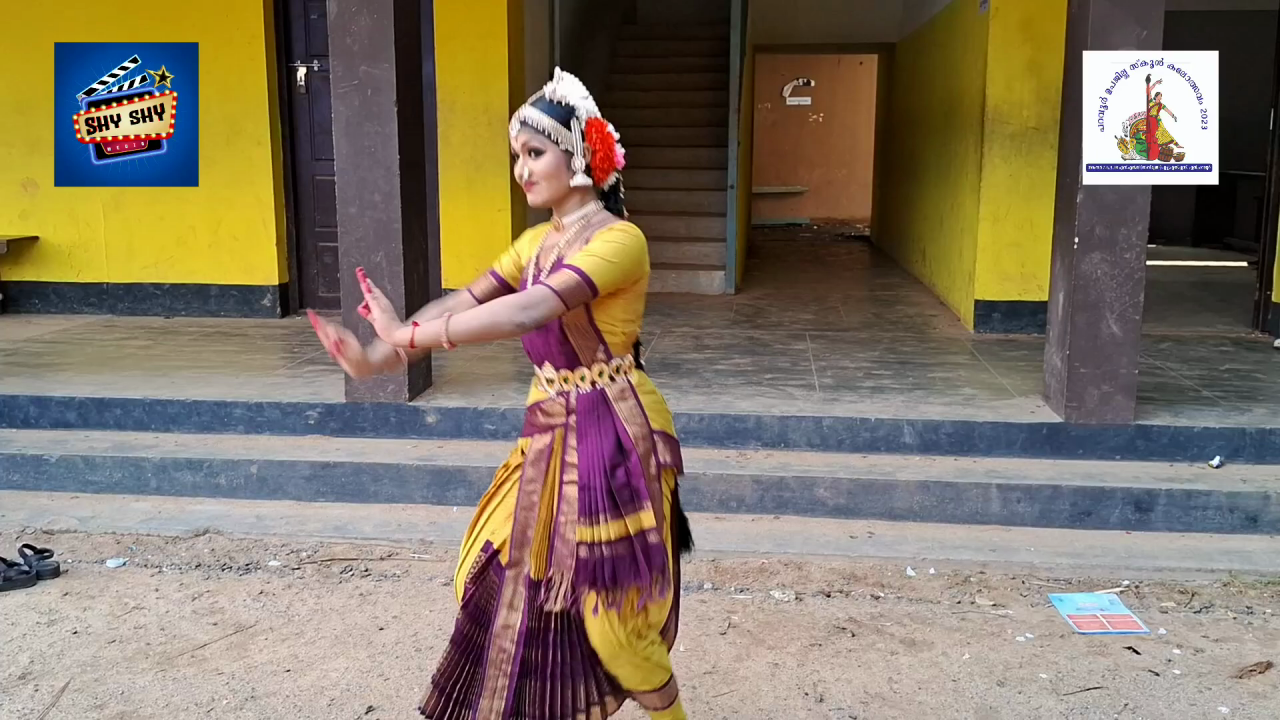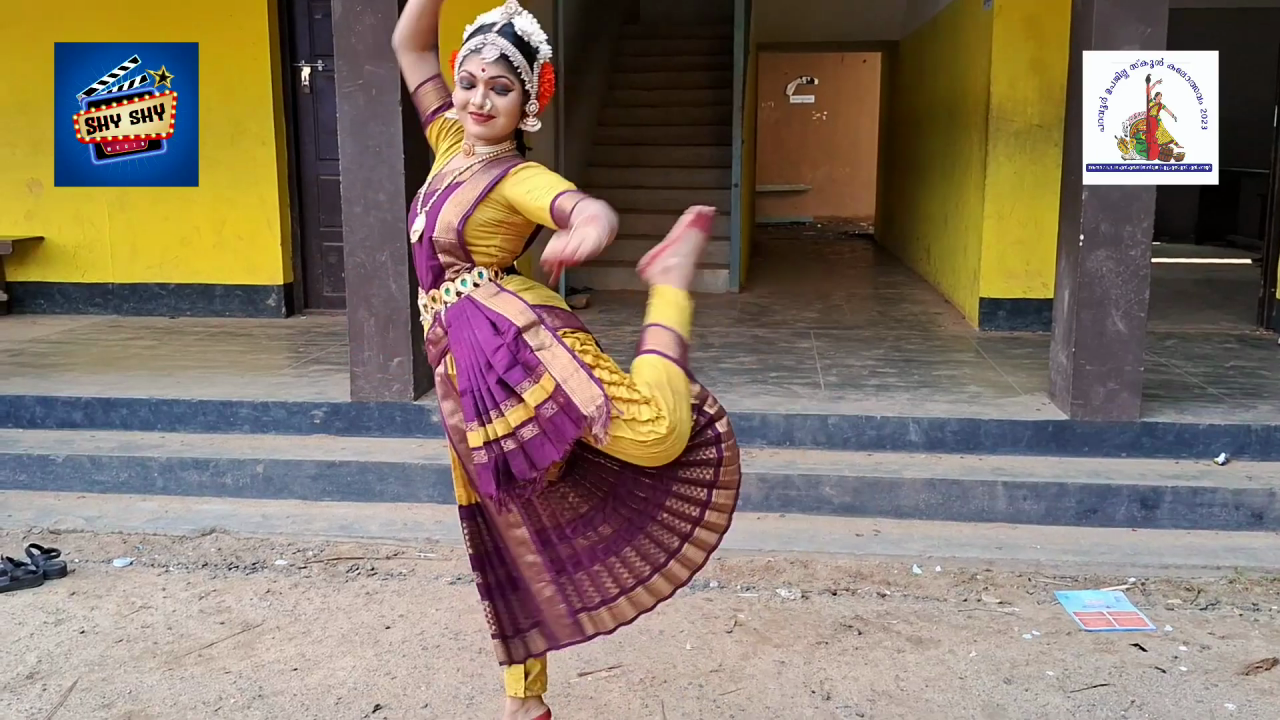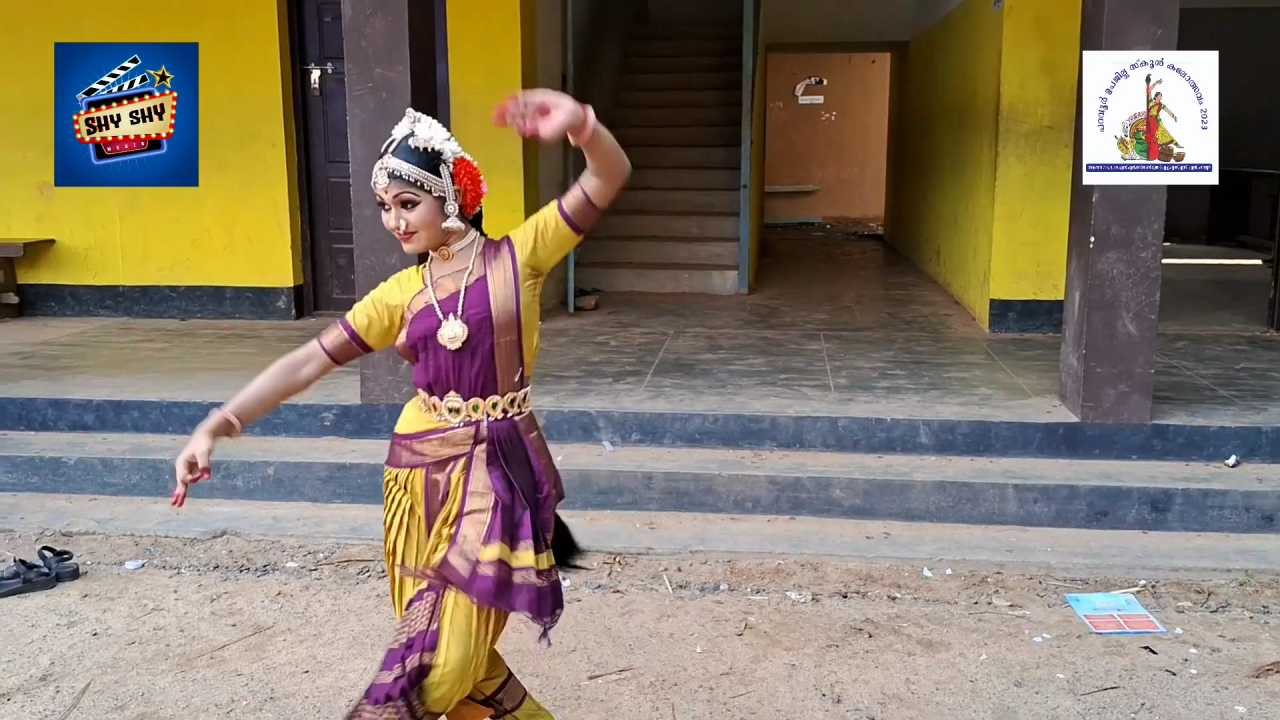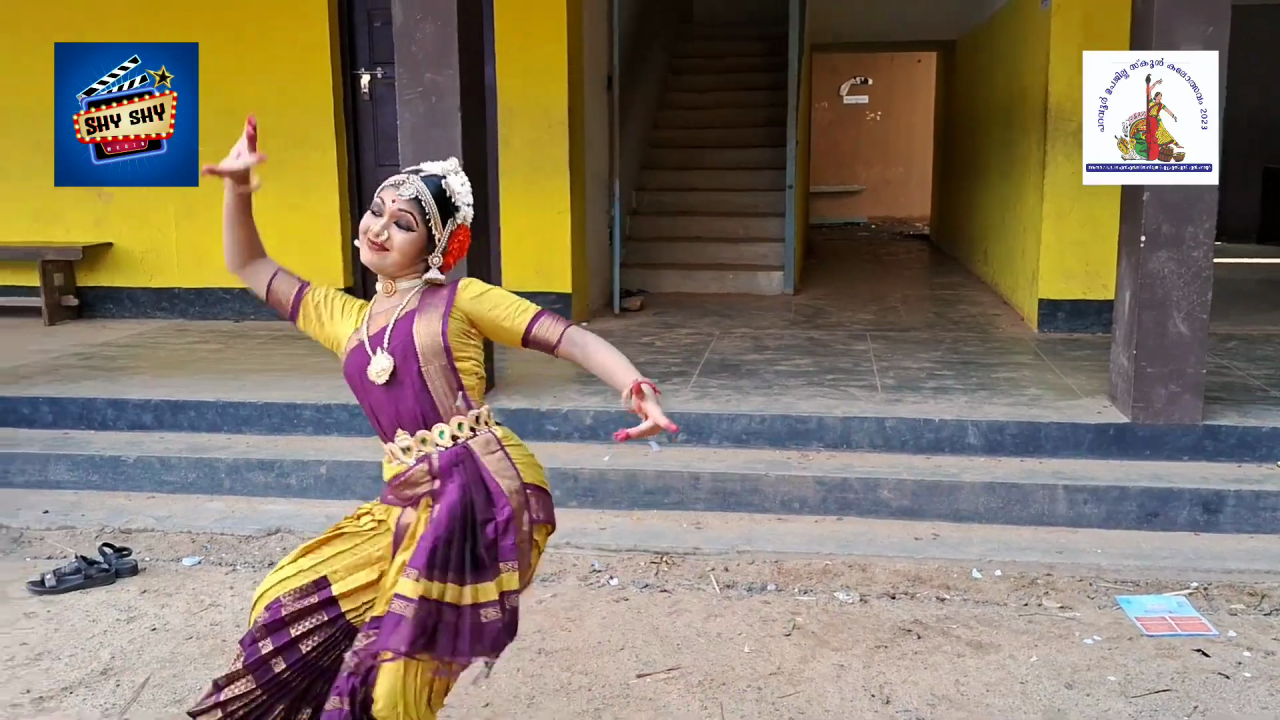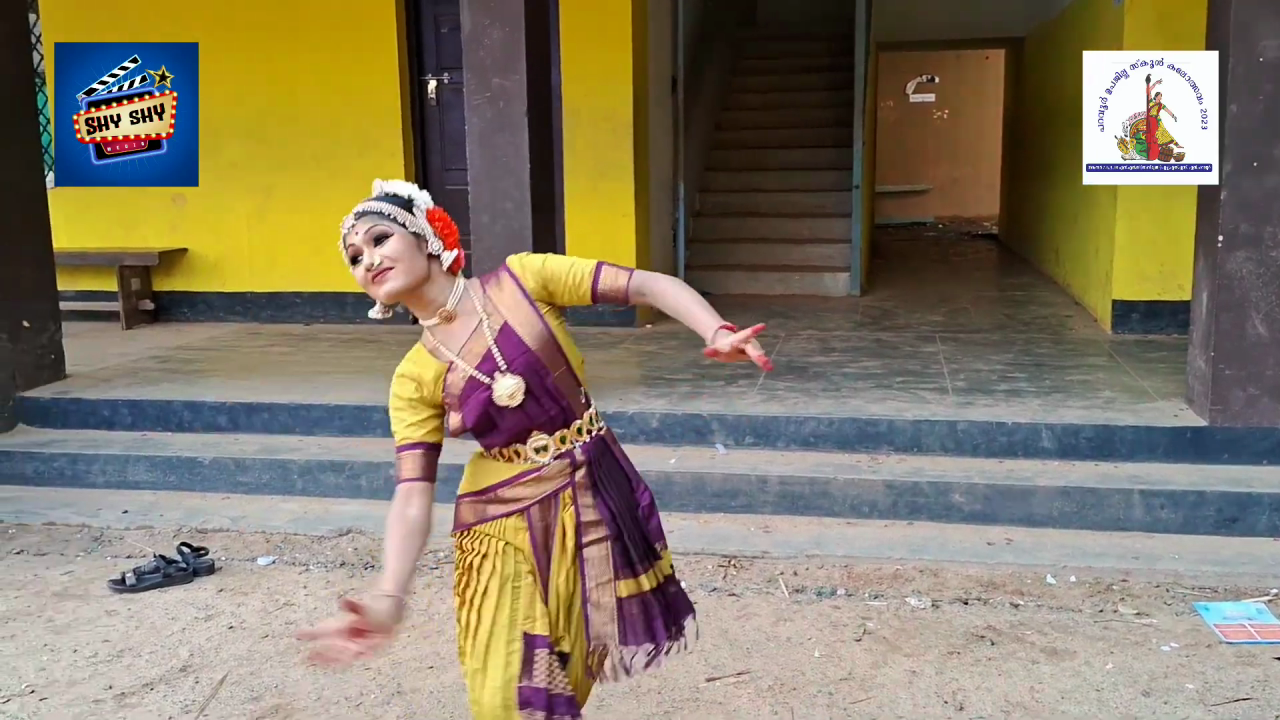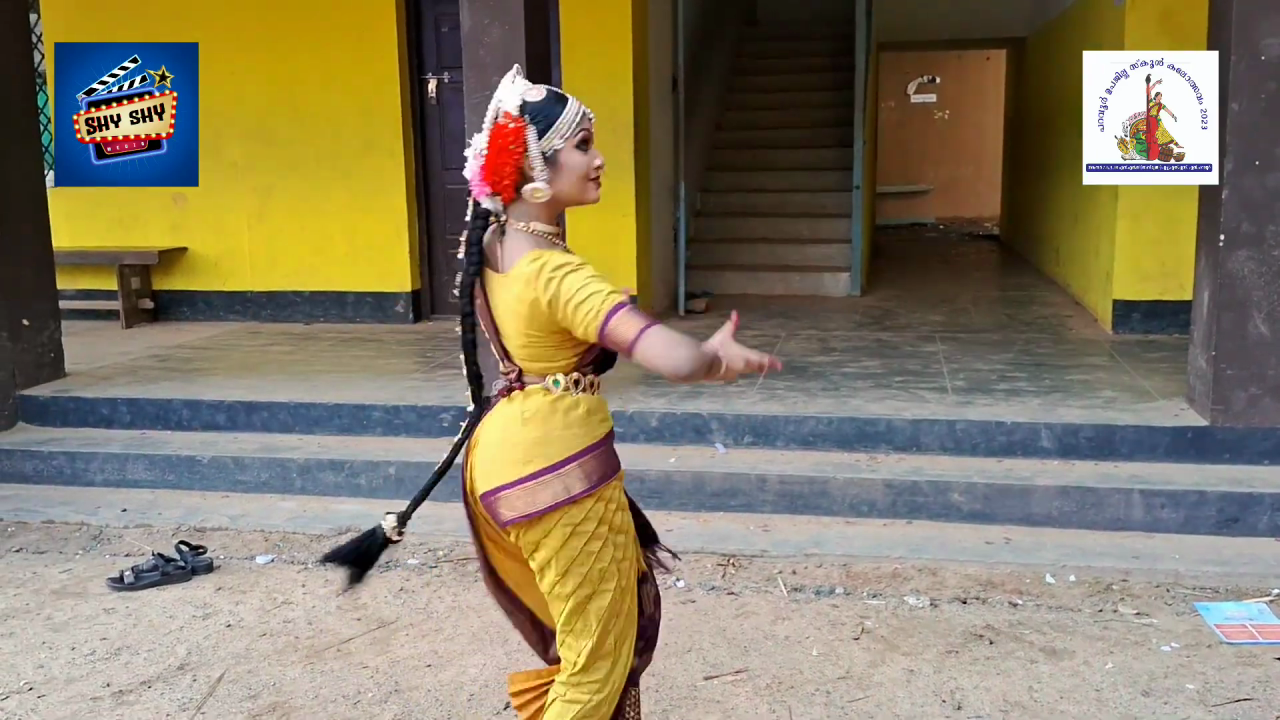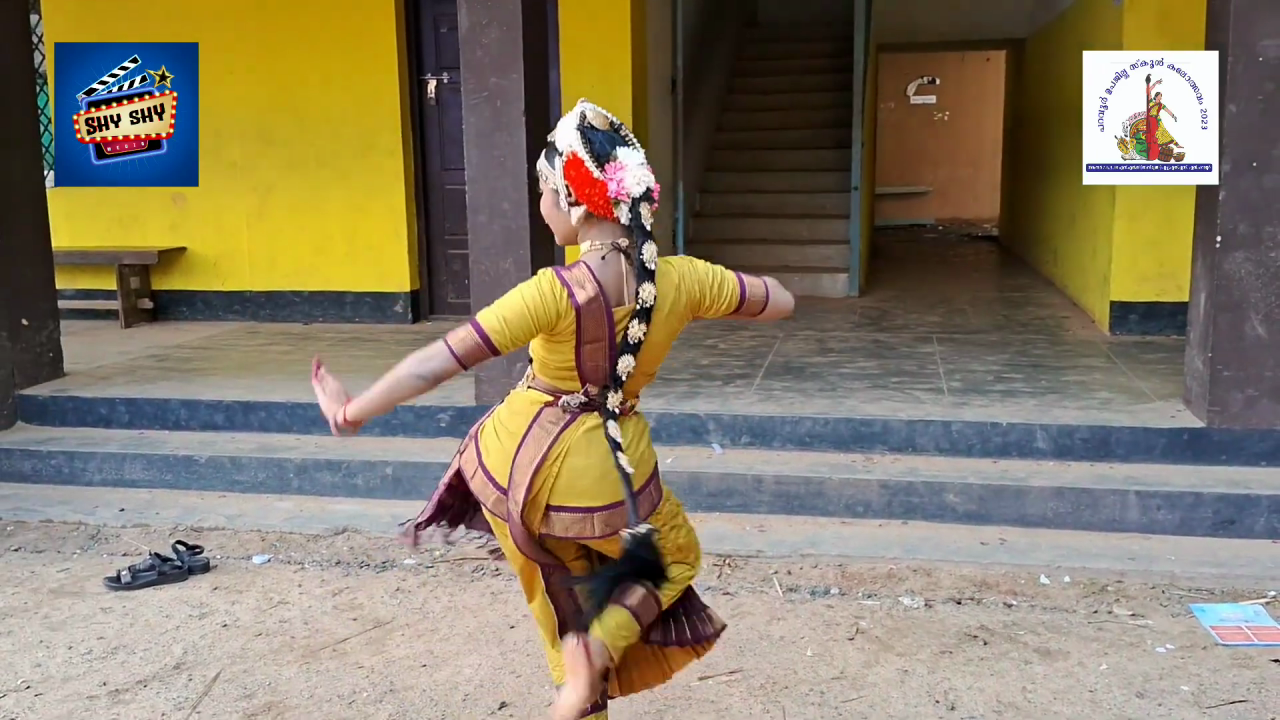
dt=0.4s
person 1, frame 1
left shoulder: (618, 241)
right shoulder: (541, 241)
left elbow: (533, 313)
right elbow: (462, 303)
left wrist: (406, 341)
right wrist: (378, 353)
left hip: (609, 444)
right hip: (547, 439)
left knee: (617, 619)
right knee: (497, 583)
person 1, frame 2
left shoulder: (525, 181)
right shoulder: (457, 146)
left elbow: (596, 216)
left wrist: (584, 235)
left hip: (512, 342)
right hip: (465, 367)
left knee: (652, 432)
right knee: (505, 536)
left ankle: (670, 265)
person 1, frame 3
left shoulder: (517, 254)
right shoulder: (402, 294)
left elbow: (608, 178)
right elbow: (306, 363)
left wrist: (578, 124)
right wrist: (214, 428)
left hip: (499, 472)
right hip: (424, 472)
left knee: (447, 658)
right knee: (440, 647)
person 1, frame 4
left shoulder: (459, 300)
right shoulder: (349, 320)
left elbow: (573, 339)
right elbow: (249, 267)
left wrist: (636, 386)
right wrist: (237, 183)
left hip: (482, 500)
right hip: (414, 507)
right knee: (287, 606)
person 1, frame 5
left shoulder: (520, 279)
right shoulder: (415, 377)
left elbow: (653, 285)
right elbow: (411, 505)
left wrist: (716, 334)
right wrist: (388, 604)
left hip: (599, 499)
right hip: (508, 519)
person 1, frame 6
left shoulder: (498, 235)
right shoulder: (555, 275)
right elbow: (671, 360)
right wrist: (720, 360)
left hip: (506, 454)
right hip: (555, 467)
left knee: (609, 624)
right knee: (596, 663)
person 1, frame 7
left shoulder: (557, 294)
right shoulder: (681, 280)
left elbow: (441, 359)
right elbow: (781, 302)
left wrist: (350, 412)
left hip: (515, 460)
right hip: (601, 476)
left knee: (562, 603)
right knee: (679, 556)
right ankle: (599, 661)
